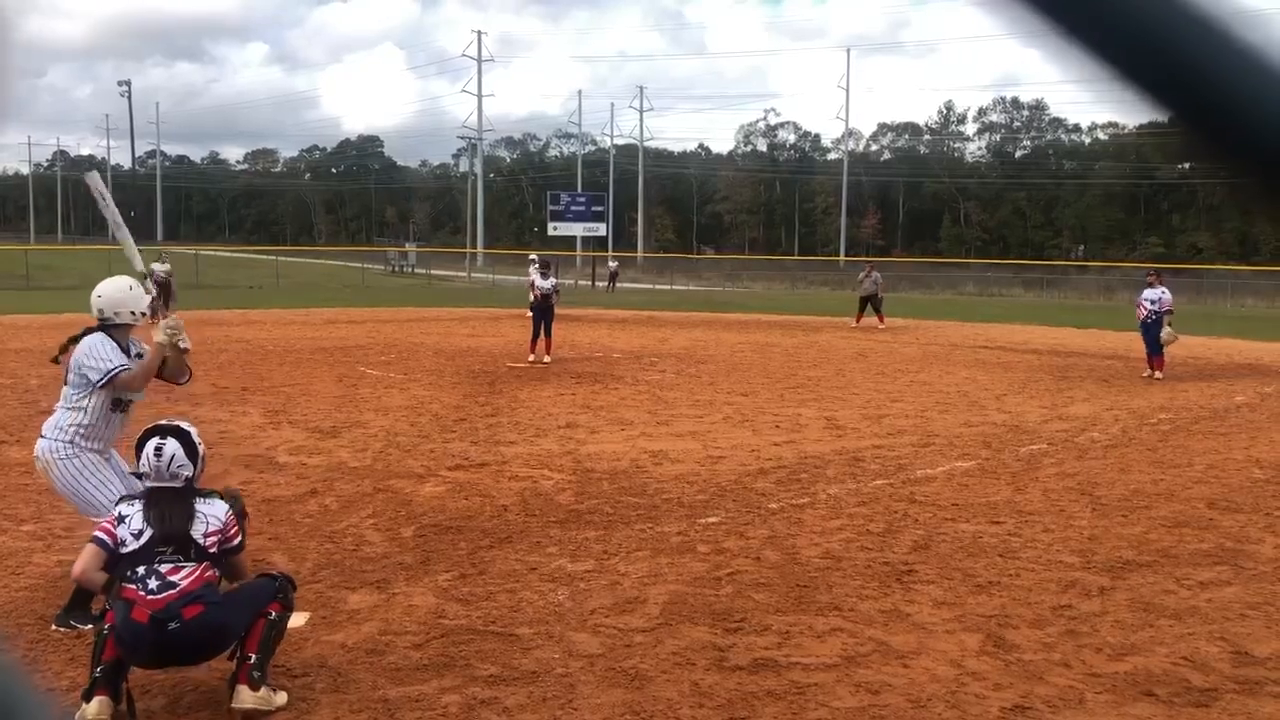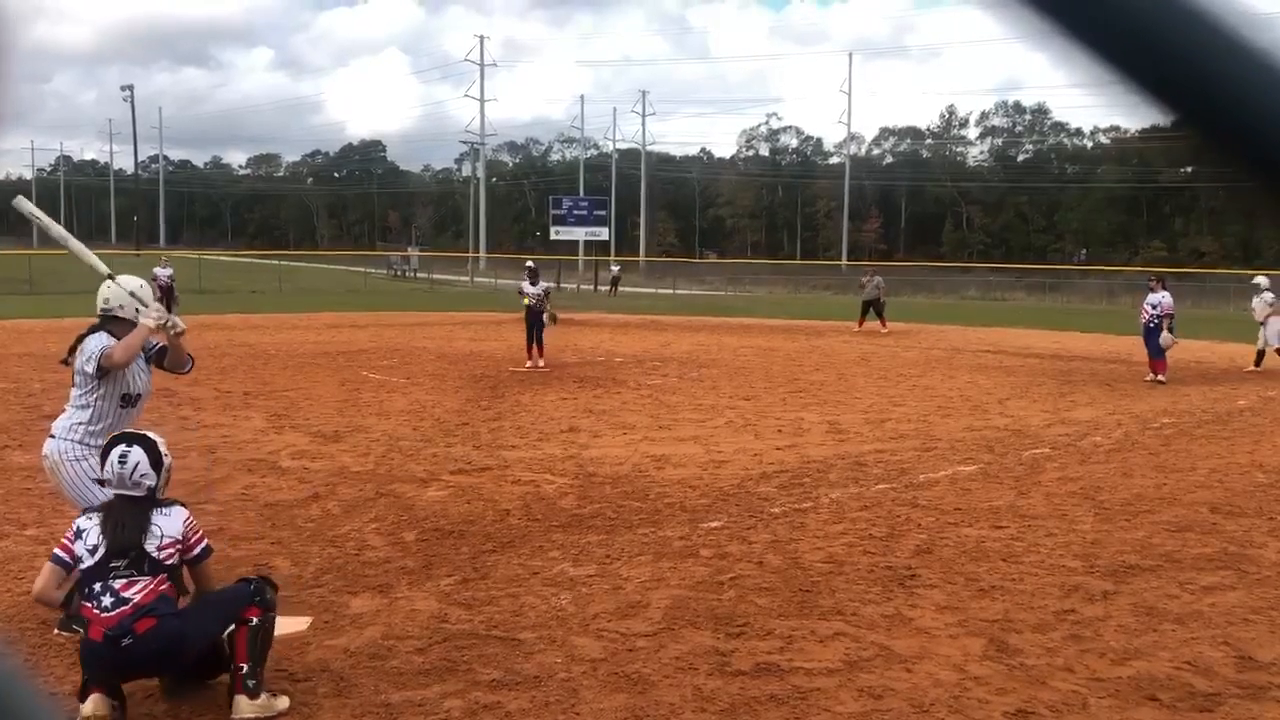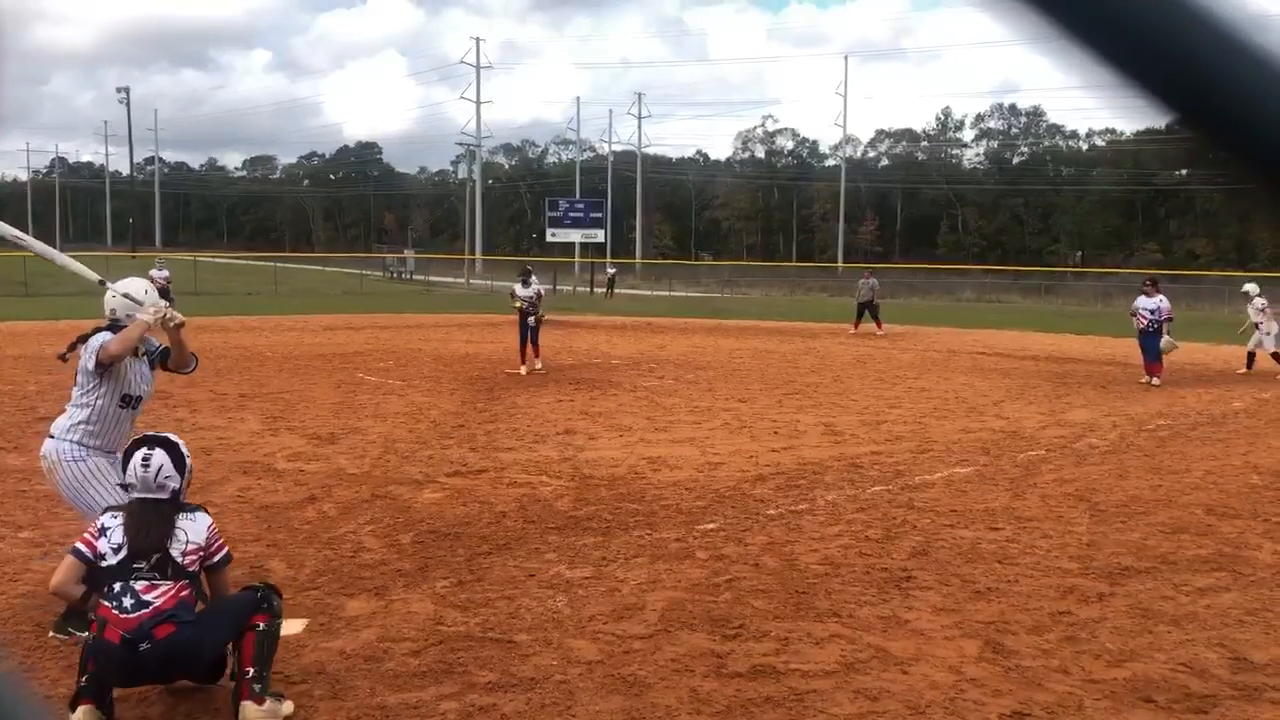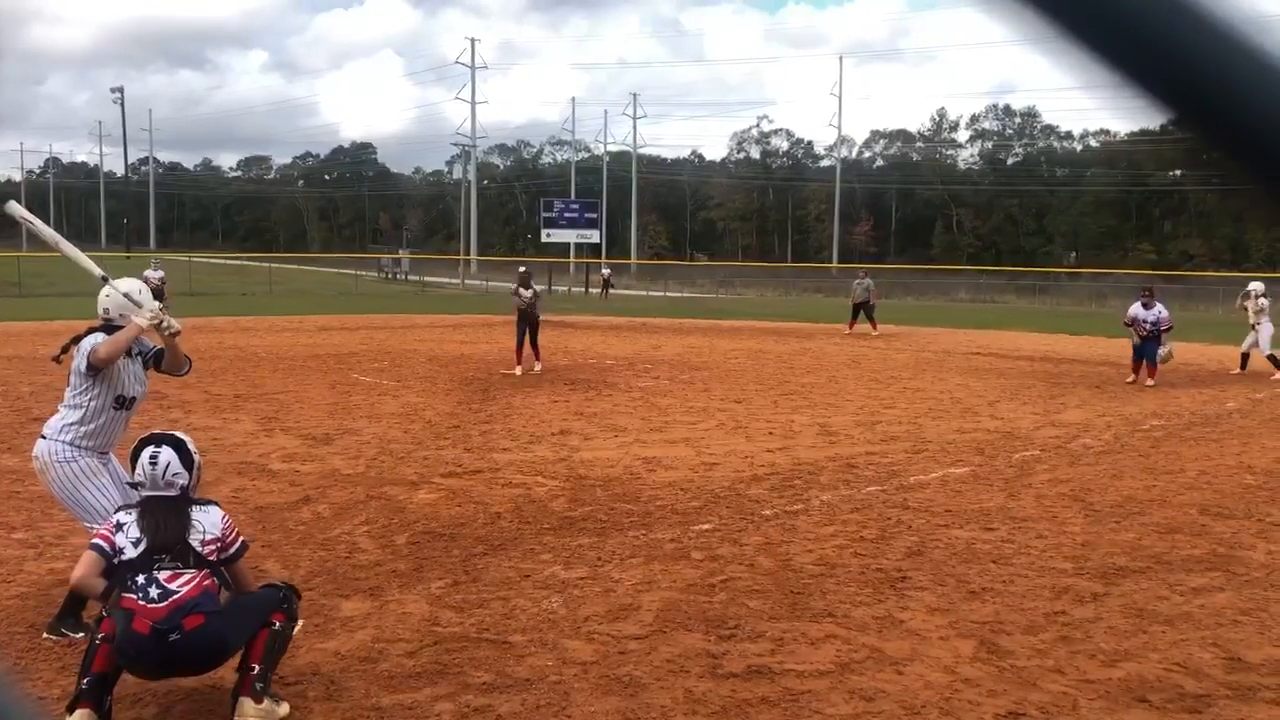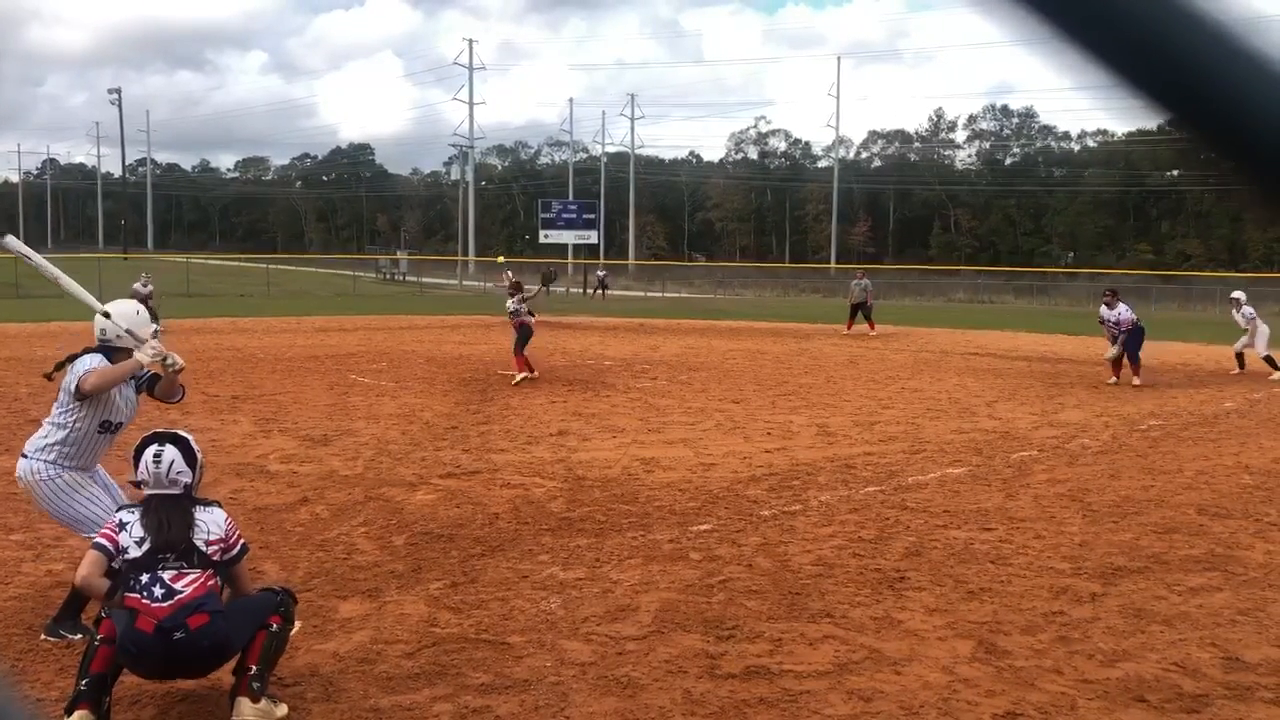
dt=1s
person 1, frame 1
left shoulder: (131, 347)
right shoulder: (95, 346)
left elbow: (178, 377)
right elbow: (132, 384)
left wrist: (176, 350)
right wrist: (158, 344)
left hip: (96, 449)
right hip: (64, 451)
right ankle: (73, 612)
person 1, frame 2
left shoulder: (138, 341)
right shoulder: (97, 344)
left elbow: (180, 364)
right elbow: (119, 358)
left wrist: (173, 338)
right wrist: (147, 326)
left hip: (105, 449)
right hip: (70, 464)
right ankle: (80, 613)
person 1, frame 3
left shoulder: (145, 346)
right shoulder: (101, 342)
left elbow: (185, 365)
right elbow: (114, 351)
left wrist: (174, 332)
right wrist: (146, 322)
left hip: (104, 452)
right hip: (70, 451)
right ankle: (73, 618)
person 1, frame 4
left shoulder: (139, 347)
right shoulder: (94, 343)
left elbow: (178, 367)
right elbow: (105, 355)
left wrist: (169, 337)
right wrist: (139, 325)
left hip: (96, 453)
right hip: (64, 453)
right ankle: (66, 619)
person 1, frame 5
left shoulder: (132, 370)
right shoulder: (91, 365)
left elbow: (170, 396)
right elbow: (90, 387)
left wrist: (172, 372)
right wrist: (137, 362)
left hip: (79, 466)
right hip: (45, 469)
right ankle: (63, 622)
person 2, frame 1
left shoulder: (124, 511)
right shoulder: (216, 508)
left elbow: (82, 572)
right elbow: (240, 576)
left wrist: (123, 592)
right wrist: (240, 524)
left hip: (138, 644)
right hip: (202, 634)
left knee: (118, 607)
right knee: (276, 587)
left ankle: (101, 695)
right ankle: (250, 685)
person 2, frame 2
left shoulder: (84, 523)
right shoulder: (176, 517)
left elbow: (42, 591)
right elbow: (208, 591)
left wrist: (93, 610)
left hip: (99, 658)
right hip: (163, 646)
right knee: (257, 591)
left ankle: (98, 694)
right ankle: (248, 694)
person 2, frame 3
left shoulder: (107, 522)
right shoulder: (200, 522)
left elbow: (60, 584)
right elbow: (222, 598)
left wrist: (106, 605)
left hip: (114, 662)
right hip: (178, 654)
right knee: (262, 598)
person 2, frame 4
left shoulder: (120, 521)
right shoulder: (213, 516)
left elbow: (81, 579)
right elbow: (246, 589)
left wrist: (125, 601)
left hip: (138, 655)
right hip: (203, 644)
left knee: (113, 615)
right knee: (281, 598)
person 2, frame 5
left shoulder: (123, 520)
right shoulder: (216, 517)
left elbow: (85, 579)
right elbow: (243, 592)
left wrist: (133, 604)
left hip: (140, 653)
right hip: (205, 644)
left knee: (113, 614)
right knee: (278, 602)
